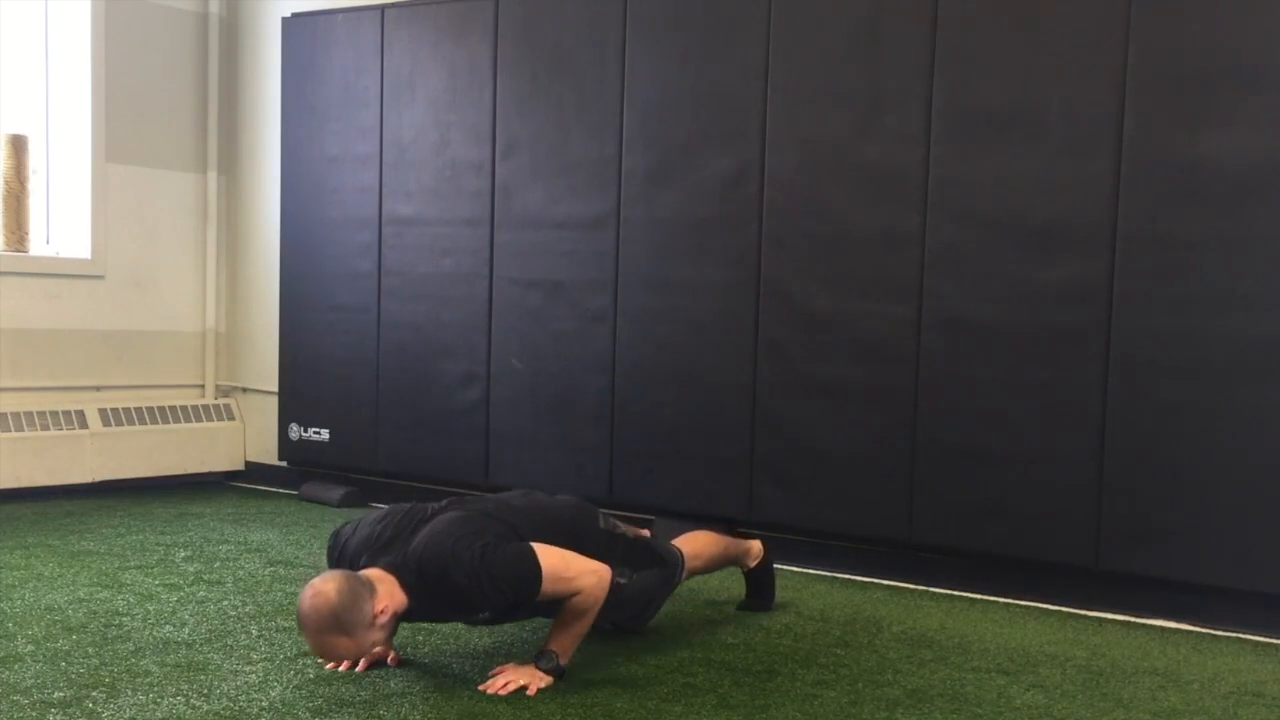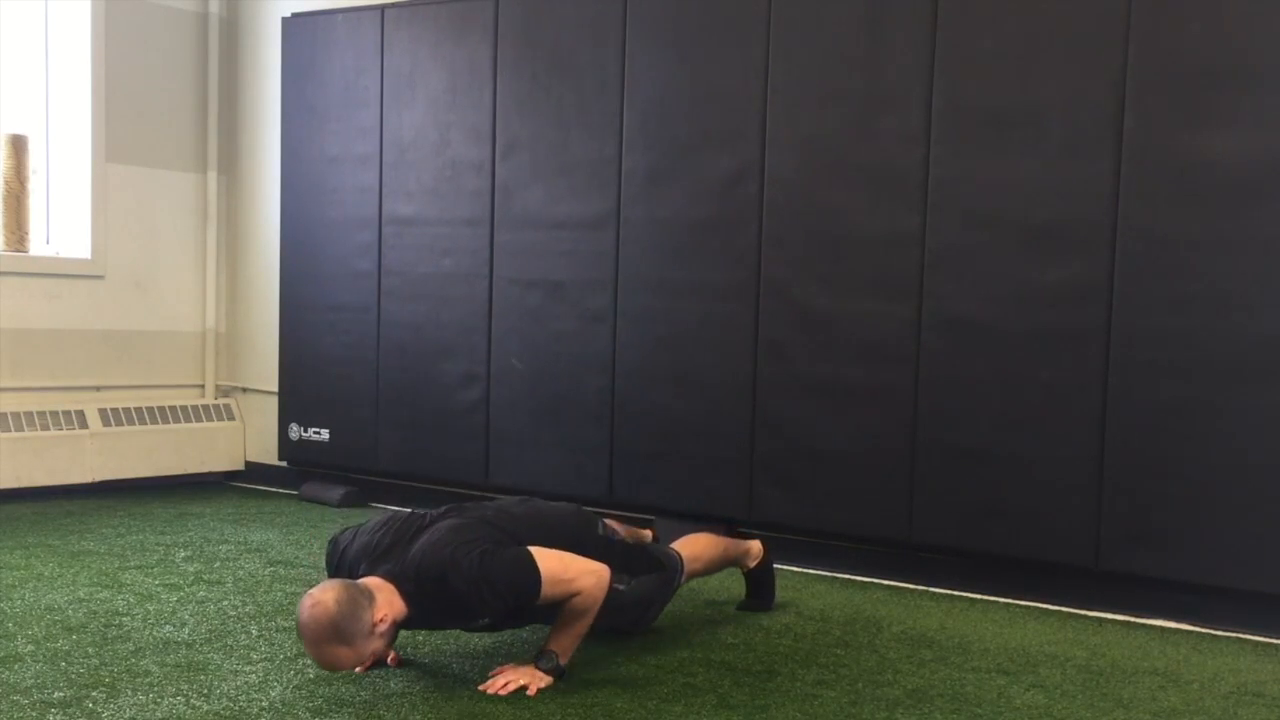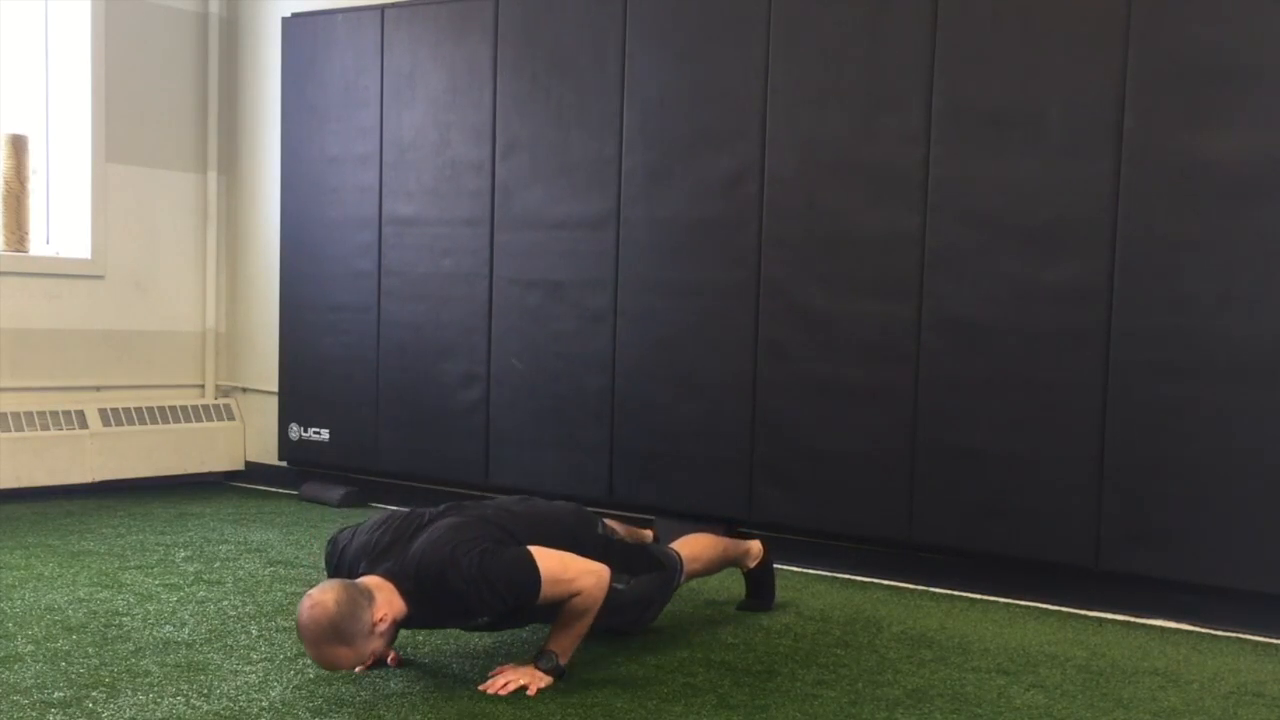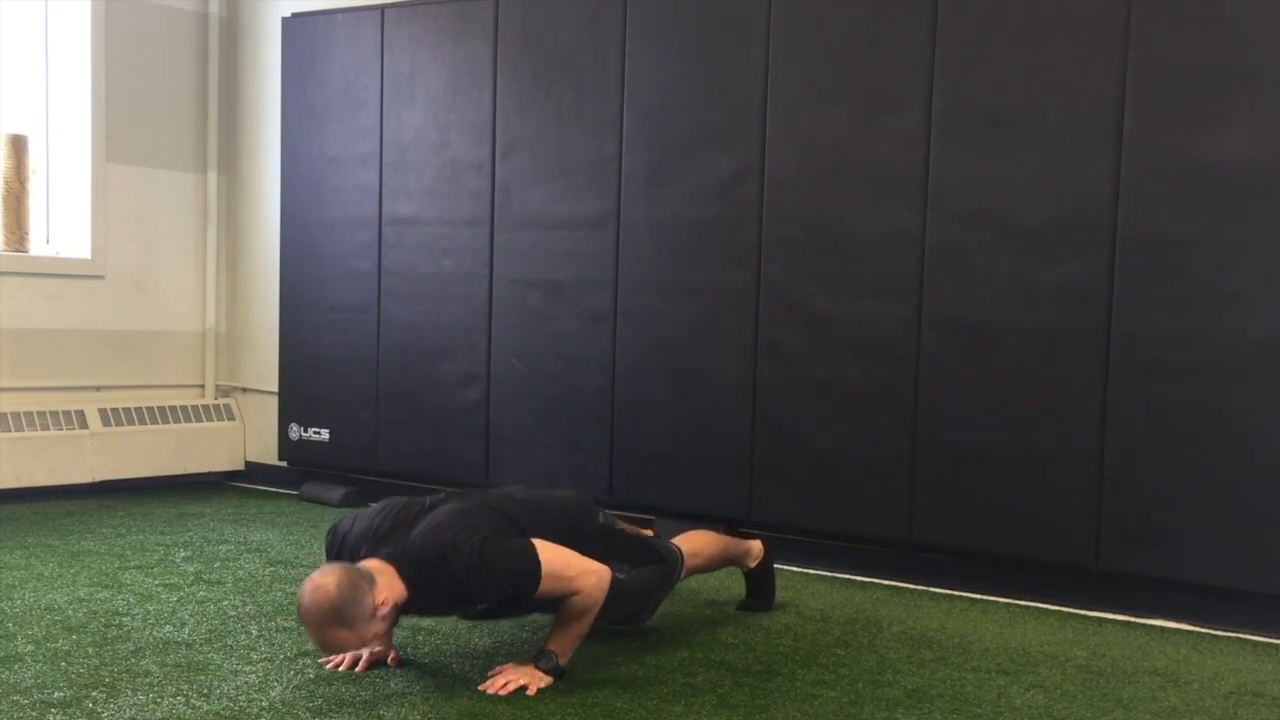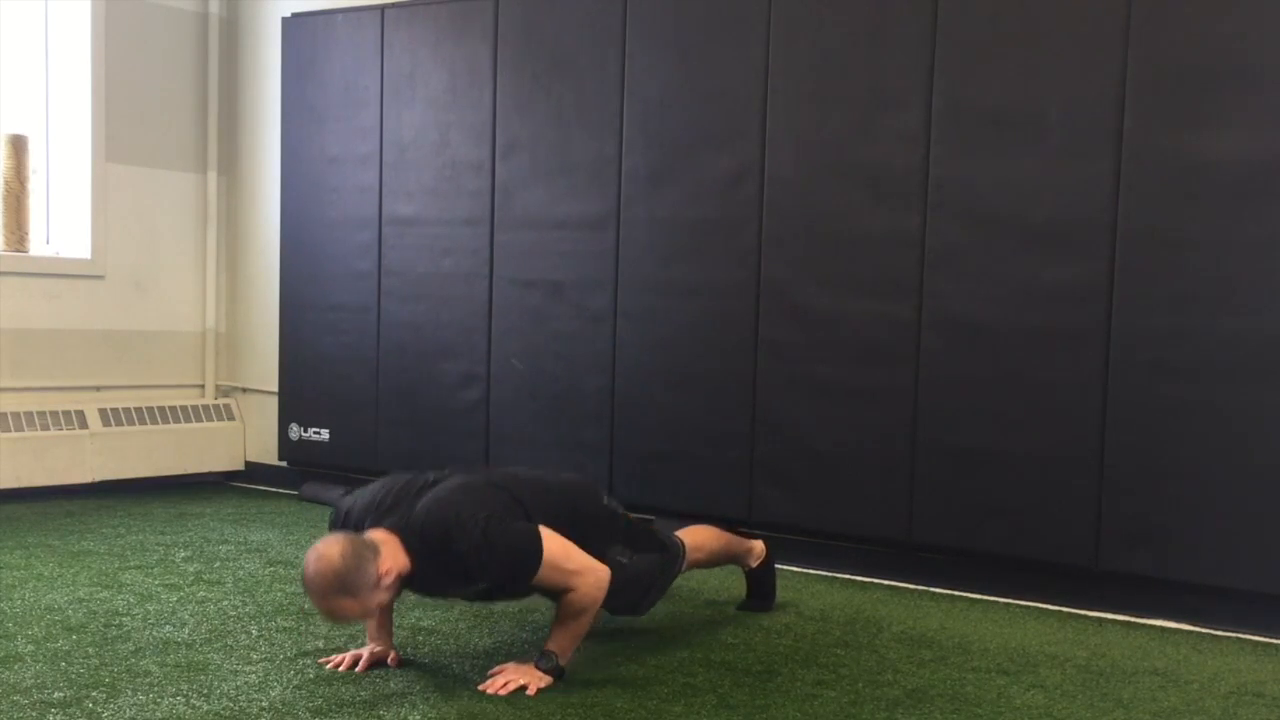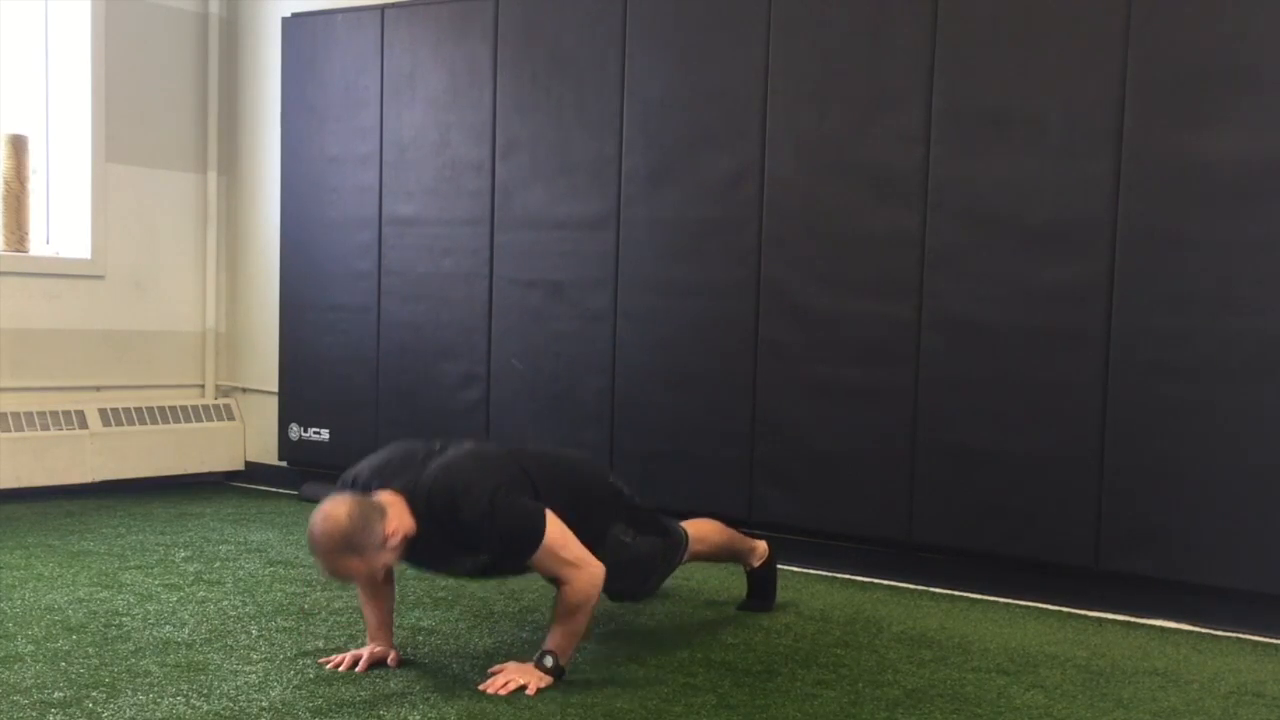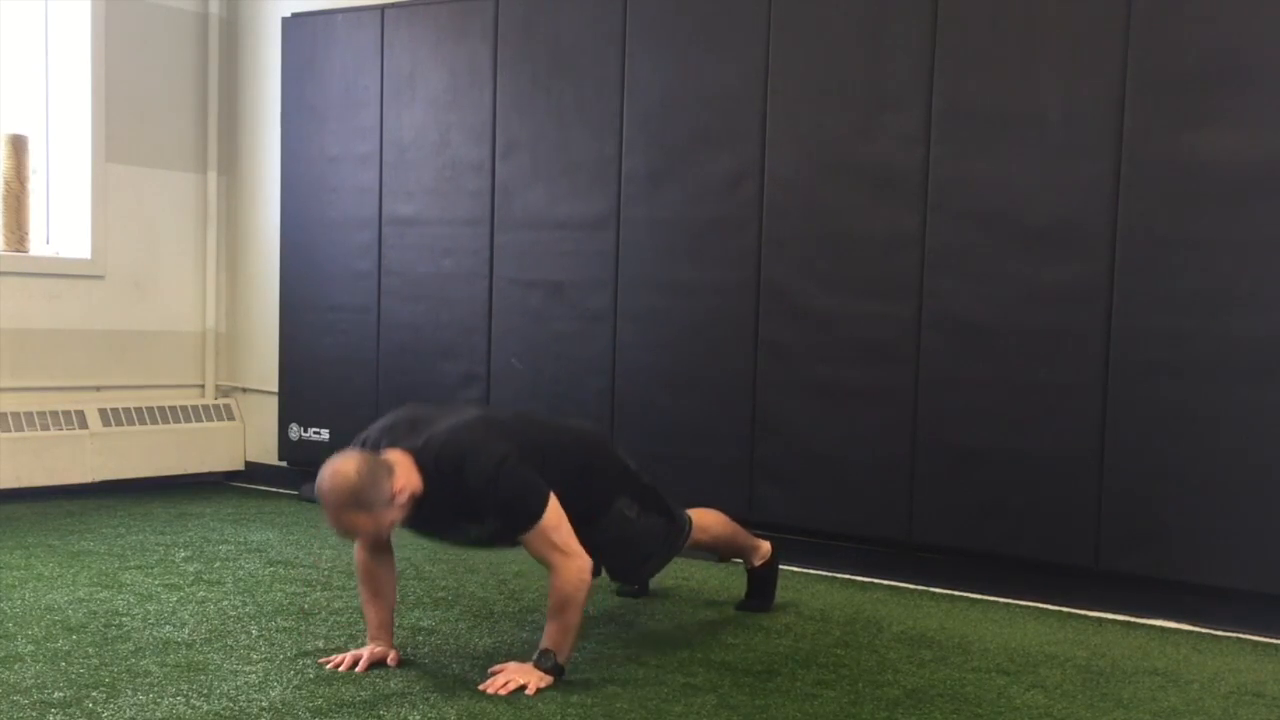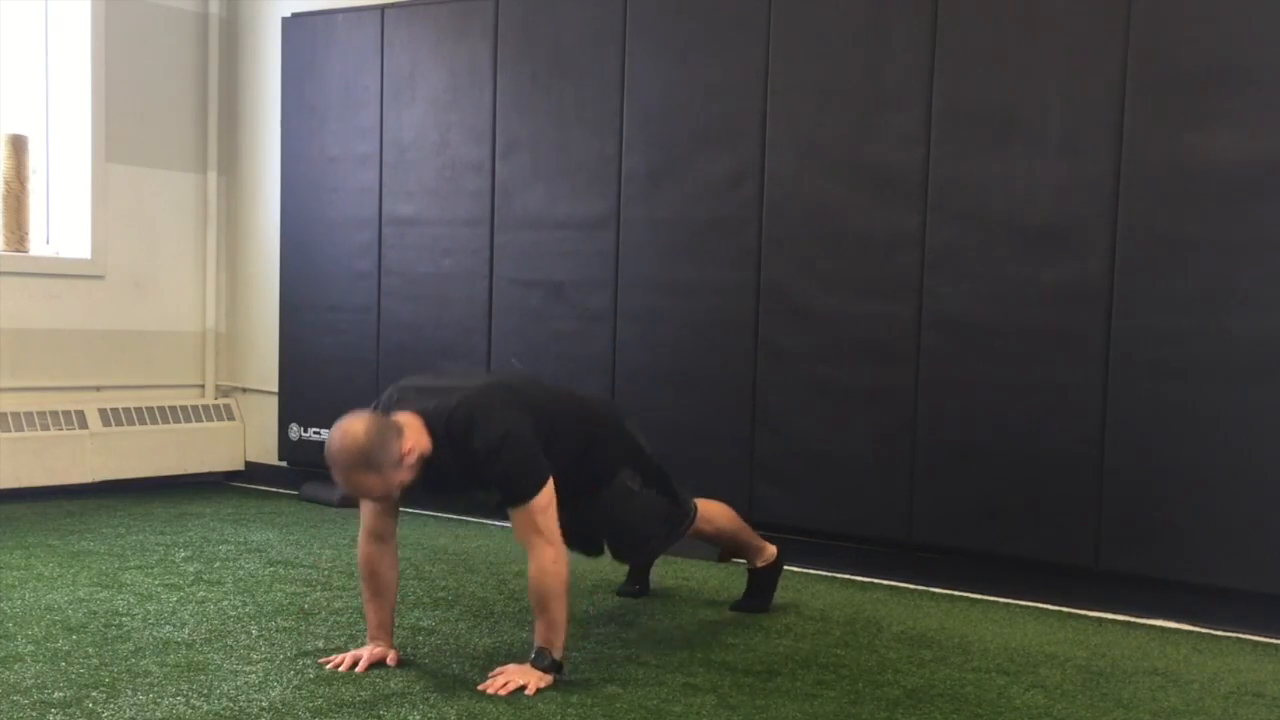
dt=0.1s
person 1, frame 1
left shoulder: (461, 564)
right shoulder: (350, 551)
left elbow: (593, 578)
left wrist: (547, 665)
right wrist: (376, 642)
left hip: (579, 549)
right hip: (529, 525)
left knee: (672, 564)
left ankle: (750, 554)
right ankle: (638, 534)
person 1, frame 2
left shoulder: (459, 572)
right shoulder: (348, 557)
left elbow: (592, 577)
left wrist: (547, 664)
right wrist: (375, 647)
left hip: (577, 551)
right hip: (526, 532)
left knee: (670, 567)
left ankle: (749, 553)
right ankle: (638, 536)
person 1, frame 3
left shoulder: (459, 570)
right shoulder: (347, 557)
left elbow: (592, 578)
left wrist: (547, 664)
right wrist: (374, 645)
left hip: (575, 550)
right hip: (525, 528)
left knee: (669, 568)
left ankle: (750, 553)
right ankle: (638, 536)
person 1, frame 4
left shoulder: (465, 556)
right shoulder: (351, 546)
left elbow: (596, 579)
left wrist: (546, 664)
right wrist: (378, 643)
left hip: (575, 544)
right hip: (530, 531)
left knee: (669, 564)
left ankle: (751, 554)
right ankle: (640, 533)
person 1, frame 5
left shoulder: (467, 534)
right shoulder: (353, 522)
left elbow: (593, 577)
left wrist: (547, 664)
right wrist: (379, 640)
left hip: (573, 519)
right hip: (532, 515)
left knee: (671, 555)
left ankle: (753, 553)
right ankle: (642, 526)
person 1, frame 6
left shoulder: (480, 503)
right shoulder: (364, 494)
left elbow: (588, 573)
right elbow: (369, 559)
left wrist: (548, 664)
right wrist: (380, 640)
left hip: (581, 505)
right hip: (540, 512)
left knee: (672, 547)
left ankle: (755, 556)
person 1, frame 7
left shoulder: (484, 468)
right shoulder: (369, 461)
left elbow: (573, 564)
right elbow: (374, 546)
left wrist: (546, 664)
right wrist: (379, 638)
left hip: (584, 473)
right hip: (541, 486)
left knee: (674, 532)
left ankle: (758, 555)
right ankle: (636, 570)
person 1, frame 8
left shoulder: (494, 436)
right shoulder: (379, 433)
left elbow: (547, 551)
right elbow: (376, 541)
left wrist: (545, 662)
right wrist: (379, 640)
left hip: (593, 450)
right hip: (550, 465)
left knee: (675, 521)
right knee: (605, 538)
left ankle: (763, 559)
right ankle: (641, 559)
